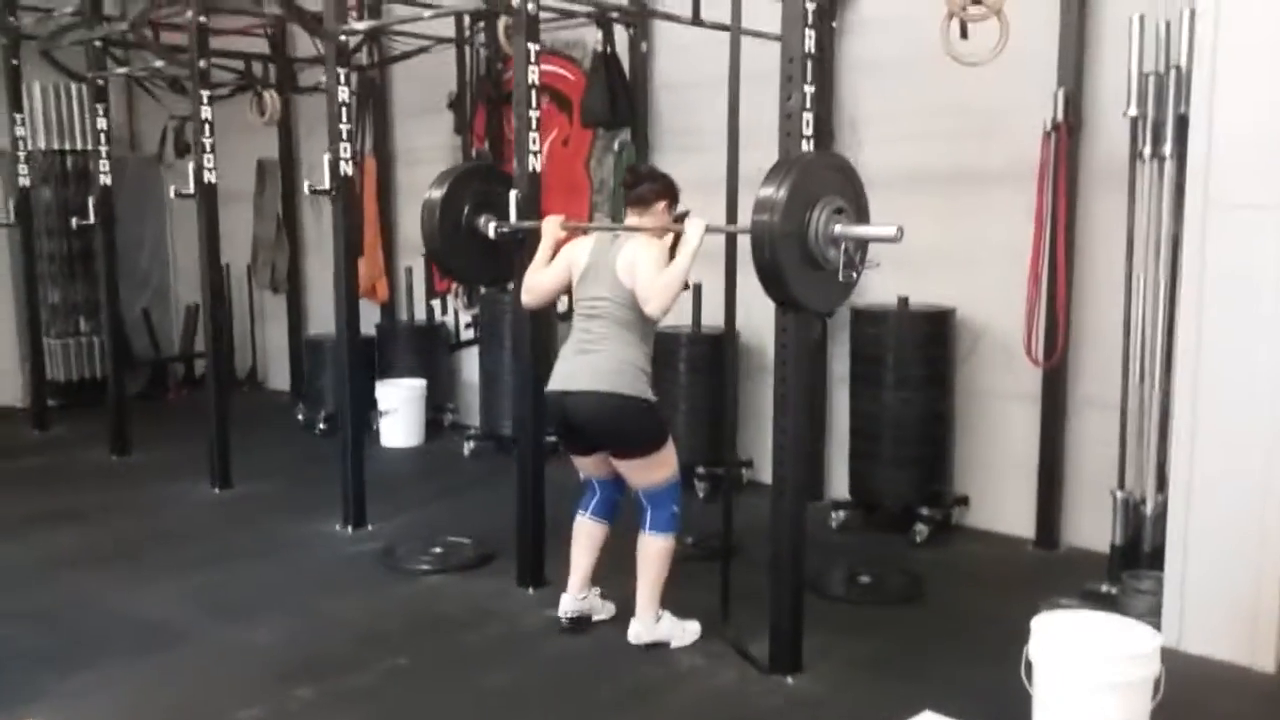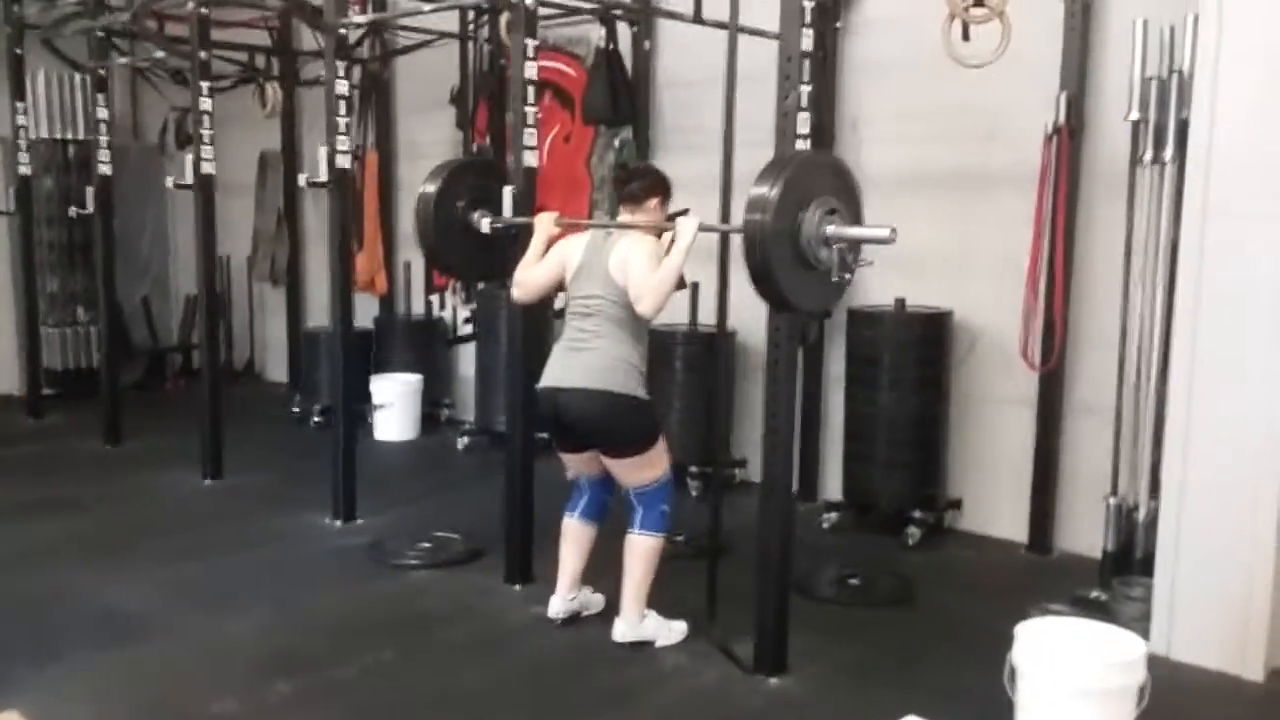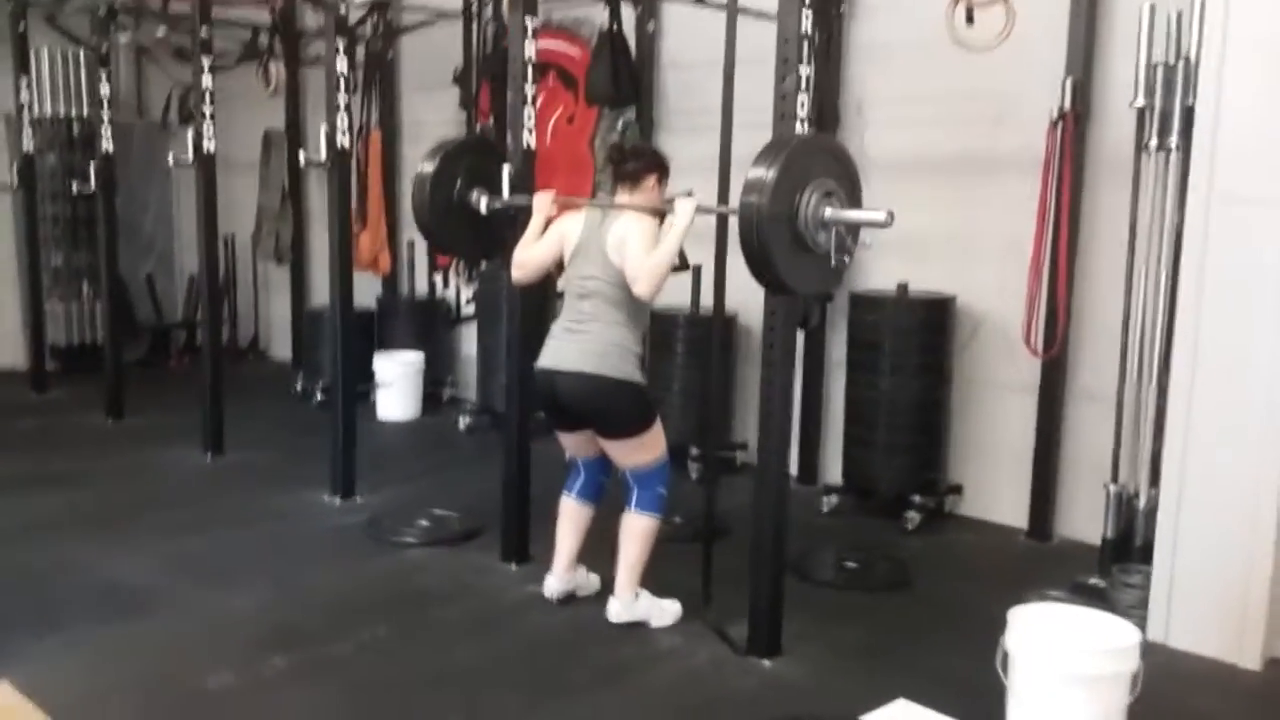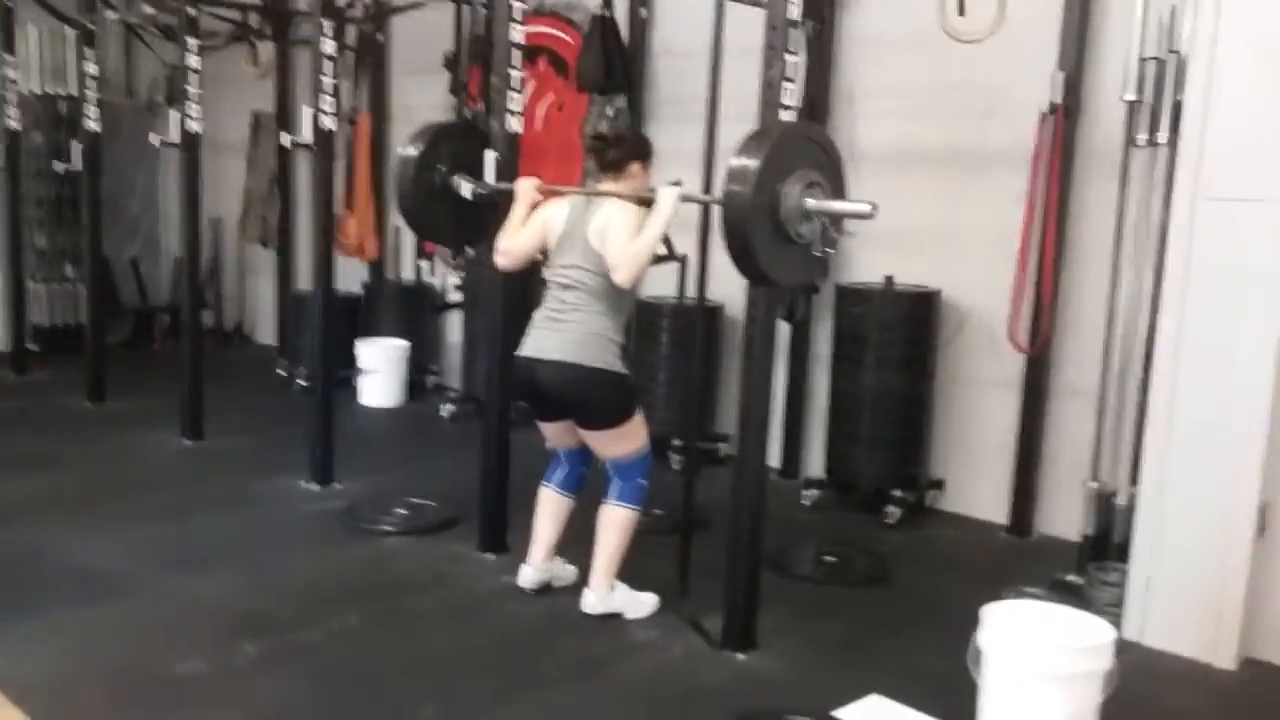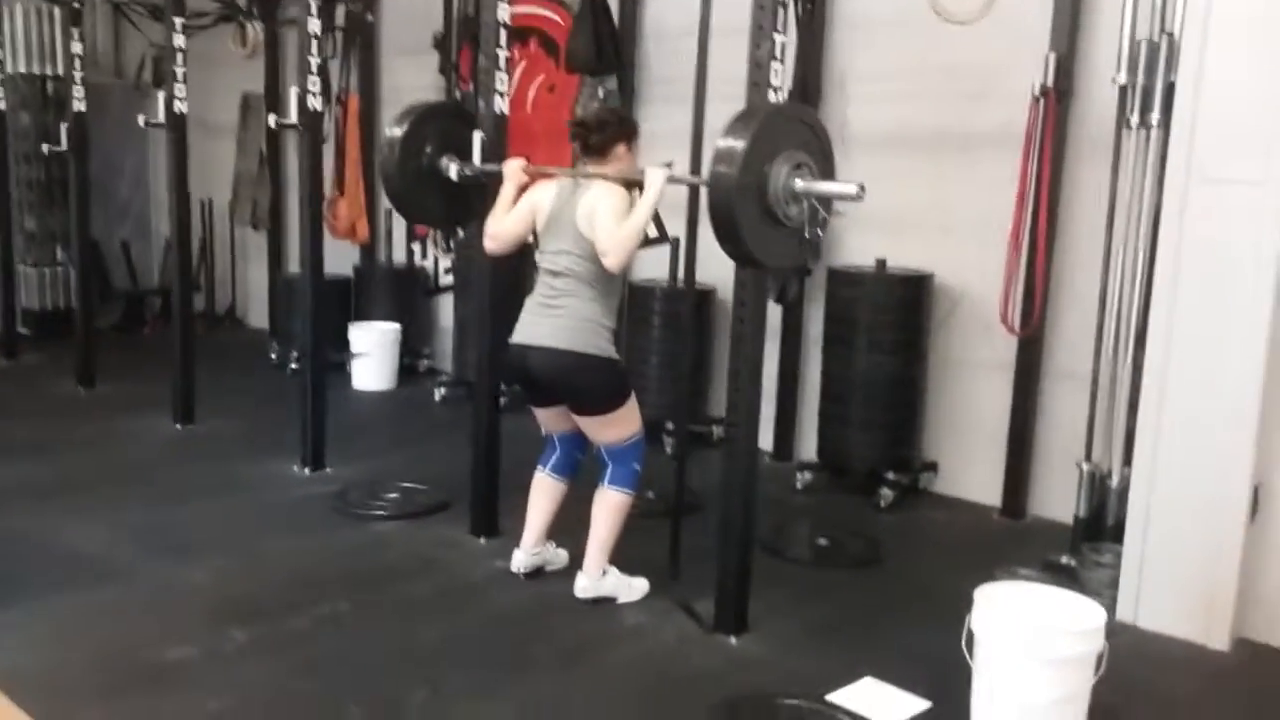
dt=0.1s
person 1, frame 1
left shoulder: (581, 245)
right shoulder: (649, 247)
left elbow: (530, 296)
right elbow: (655, 303)
left wrist: (547, 240)
right wrist: (689, 244)
left hip: (562, 393)
right hip: (615, 397)
left knee: (602, 489)
right knee: (662, 502)
left ankle: (576, 598)
right ankle: (648, 621)
person 1, frame 2
left shoulder: (574, 242)
right shoulder: (641, 245)
left elbow: (521, 290)
right elbow: (648, 303)
left wrist: (540, 236)
right wrist: (682, 244)
left hip: (555, 390)
right hip: (608, 395)
left knee: (590, 487)
right knee: (653, 499)
left ankle: (566, 595)
right ankle: (633, 619)
person 1, frame 3
left shoulder: (572, 220)
right shoulder: (639, 225)
left elbow: (520, 270)
right elbow: (644, 285)
left wrist: (539, 215)
right wrist: (679, 225)
left hip: (552, 370)
right hip: (604, 377)
left knee: (587, 468)
right knee: (649, 481)
left ankle: (561, 575)
right ankle: (627, 599)
person 1, frame 4
left shoulder: (557, 208)
right shoulder: (623, 213)
left elbow: (505, 258)
right elbow: (625, 273)
left wrist: (522, 201)
right wrist: (662, 214)
left hip: (533, 360)
right hip: (585, 366)
left knee: (568, 460)
right knee: (628, 472)
left ankle: (538, 566)
right ankle: (603, 592)
person 1, frame 5
left shoulder: (544, 191)
right shoulder: (610, 196)
left elbow: (494, 242)
right elbow: (614, 257)
left wrist: (510, 183)
right wrist: (650, 196)
left hip: (526, 347)
right hip: (578, 352)
left knee: (564, 445)
right knee: (624, 457)
left ankle: (529, 550)
right ankle: (595, 576)
